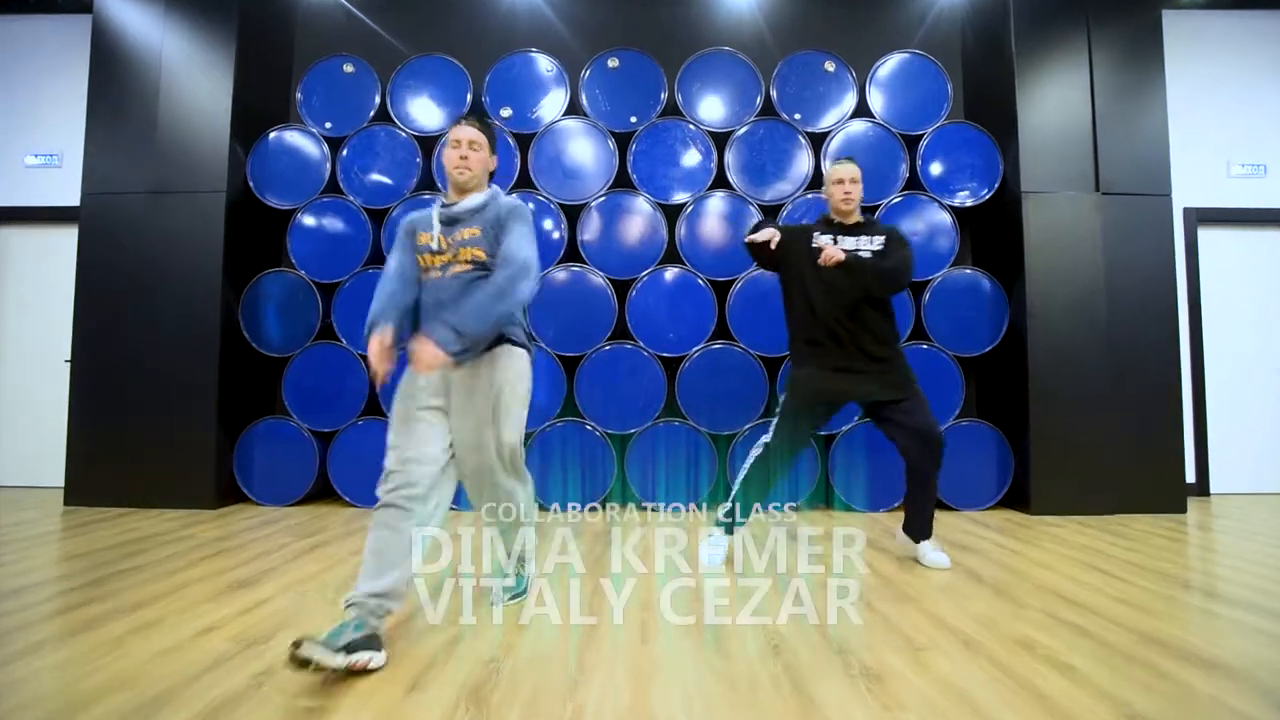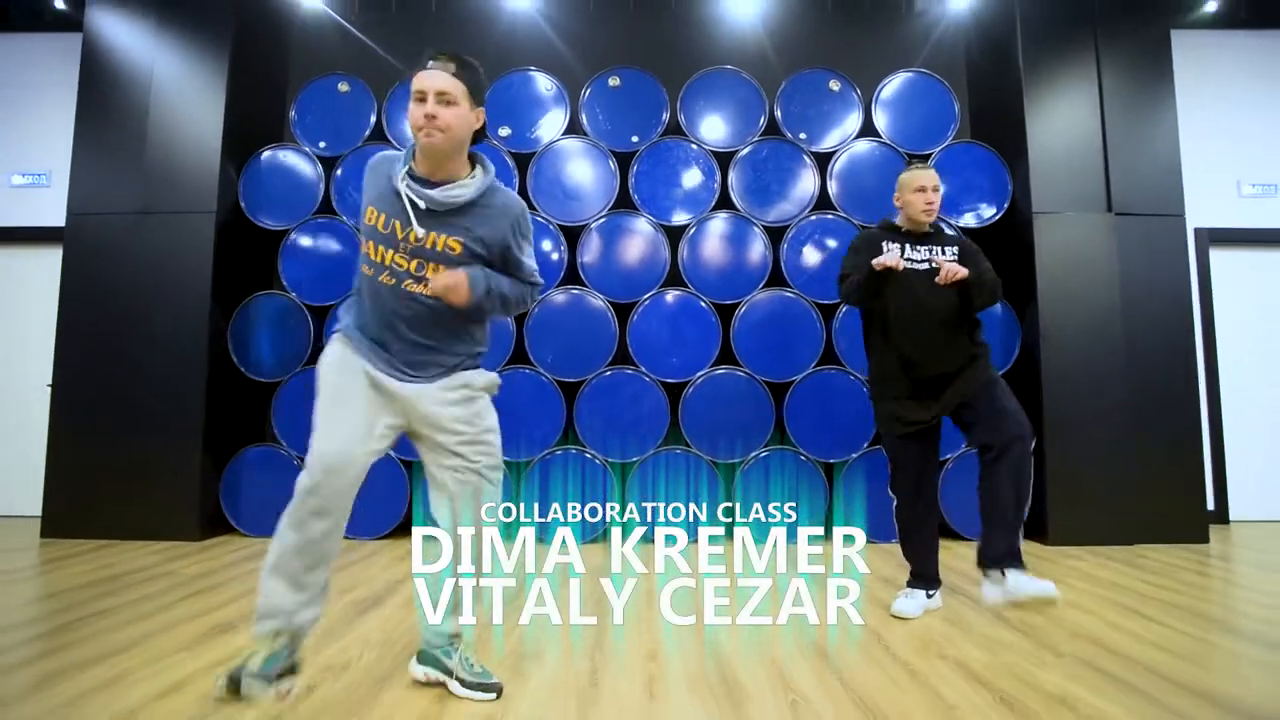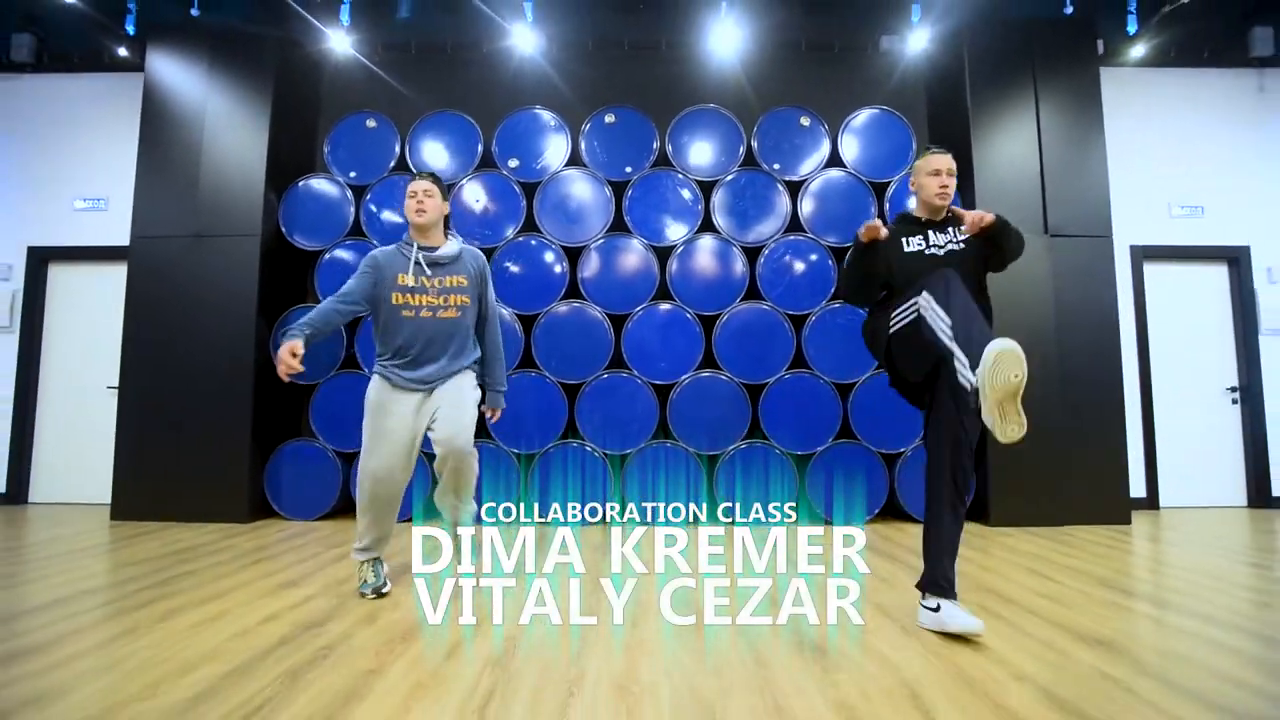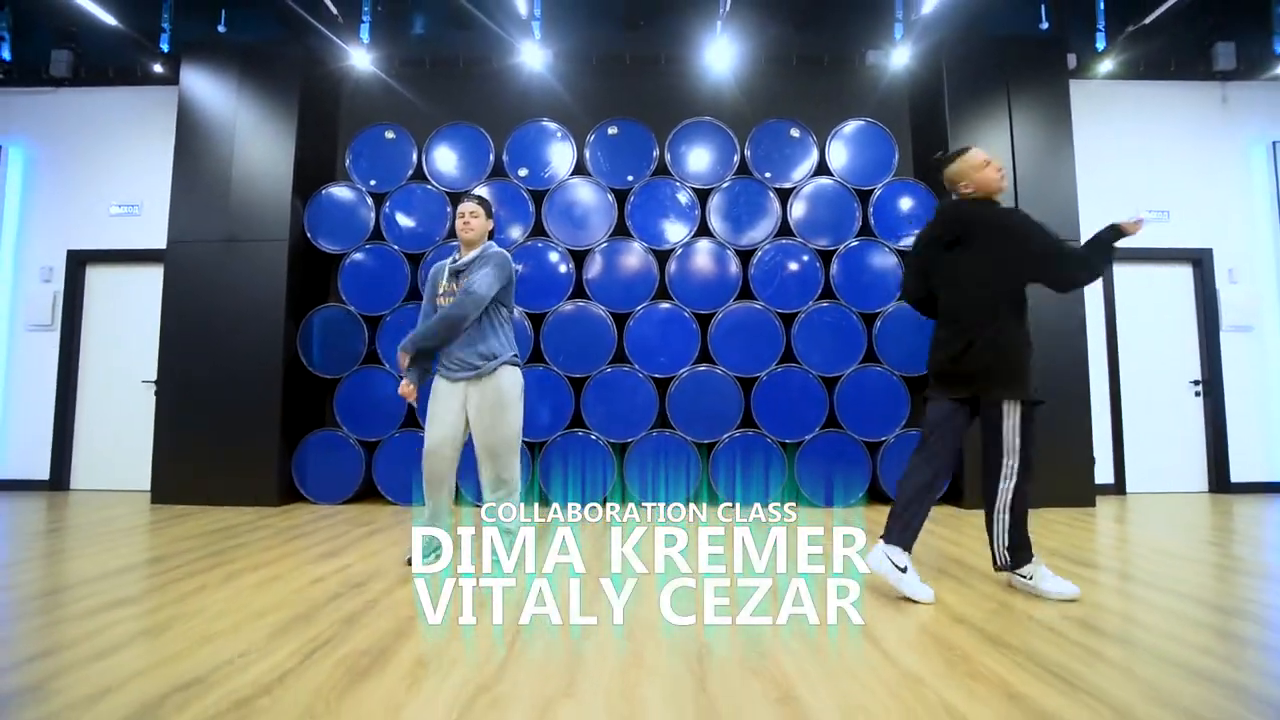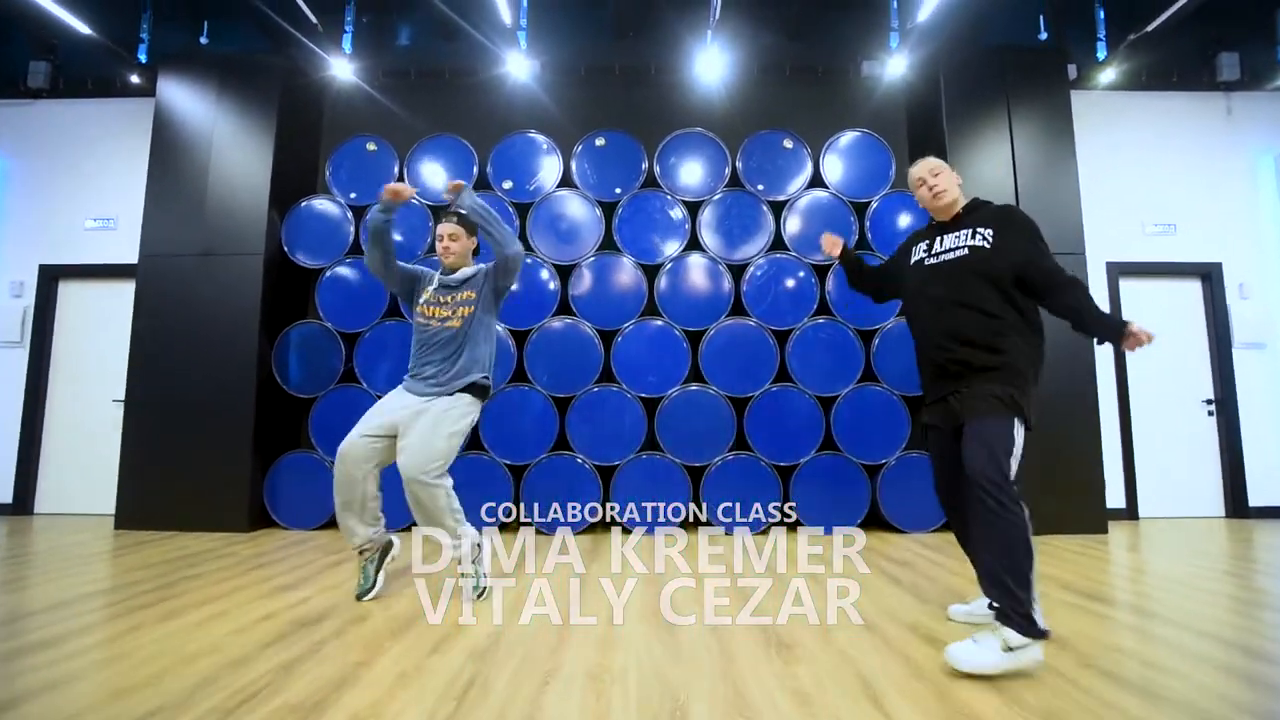
dt=1s
person 1, frame 1
left shoulder: (510, 213)
right shoulder: (414, 226)
left elbow: (515, 279)
right elbow: (396, 286)
left wrist: (451, 336)
right wrist: (382, 329)
left hip: (493, 363)
right hip: (429, 373)
left knee: (495, 479)
right knee: (406, 486)
left ankle: (517, 562)
right ankle: (362, 626)
person 1, frame 2
left shoulder: (503, 209)
right shoulder: (377, 172)
left elbow: (524, 289)
left wrist: (477, 287)
left hip: (451, 380)
right hip: (361, 361)
left knee: (471, 507)
right knee: (327, 477)
left ankle: (441, 645)
person 1, frame 3
left shoulder: (473, 262)
right shoulder: (381, 261)
left elbow: (489, 329)
right elbow: (342, 303)
left wrist: (494, 389)
right wrist: (297, 335)
left hip: (455, 379)
right hip: (394, 385)
left knee: (456, 445)
right knee: (379, 475)
left ankle: (459, 522)
right ankle: (370, 558)
person 1, frame 4
left shoulder: (498, 260)
right shoulder: (437, 271)
left elbow: (466, 307)
right elbow: (428, 324)
left wrist: (411, 342)
right wrist: (414, 375)
left hip: (495, 375)
right hip: (449, 378)
left knee: (498, 460)
right knee: (437, 454)
right ankle: (433, 538)
person 1, frame 5
left shoulder: (488, 281)
right shoulder: (420, 281)
left elbow: (511, 251)
right elbow: (380, 260)
left wrist: (469, 201)
right wrist: (387, 206)
left hip: (458, 396)
right hip: (410, 393)
left knee: (418, 469)
right knee: (352, 455)
left ankle: (468, 548)
right ankle: (372, 543)
person 2, frame 1
left shoulder: (888, 238)
right shoulder: (802, 238)
left elbow: (896, 279)
right elbow: (764, 253)
left wrist: (846, 262)
right wrist: (767, 232)
left hip: (880, 363)
right hip: (818, 365)
left knee: (926, 441)
right knee: (778, 446)
left ankle: (918, 534)
right ankle: (725, 526)
person 2, frame 2
left shoulder: (956, 244)
right shoulder: (873, 241)
left elbow: (989, 293)
right elbow: (850, 294)
left wrist: (965, 277)
right wrist: (875, 272)
left hip: (963, 369)
right hip: (902, 384)
left knee: (1012, 436)
right knee: (912, 486)
left ankle: (1001, 569)
right ankle: (923, 585)
person 2, frame 3
left shoulder: (971, 227)
right shoulder: (891, 233)
left elbow: (1010, 250)
right elbow: (854, 294)
left wrist: (992, 225)
right wrist: (865, 245)
left hip: (955, 363)
right hip: (902, 338)
left knee: (952, 474)
right knee: (943, 285)
left ankle: (937, 597)
right ankle: (990, 373)
person 2, frame 4
left shoulder: (934, 233)
right shoulder: (1007, 226)
left elbow: (915, 294)
right elbow: (1070, 272)
right wrist: (1114, 233)
left hip: (950, 363)
right hip: (996, 365)
left knee: (933, 455)
right knee: (1005, 465)
right ankle: (1017, 565)
person 2, frame 5
left shoulder: (1005, 223)
right shoulder: (914, 246)
left elbow: (1054, 285)
right elbow: (877, 285)
left wrist: (1110, 327)
right wrist: (845, 258)
left hip: (998, 379)
right hip: (944, 389)
left knee: (989, 478)
right knee: (956, 495)
left ankle: (1017, 629)
right ankle: (1002, 596)
